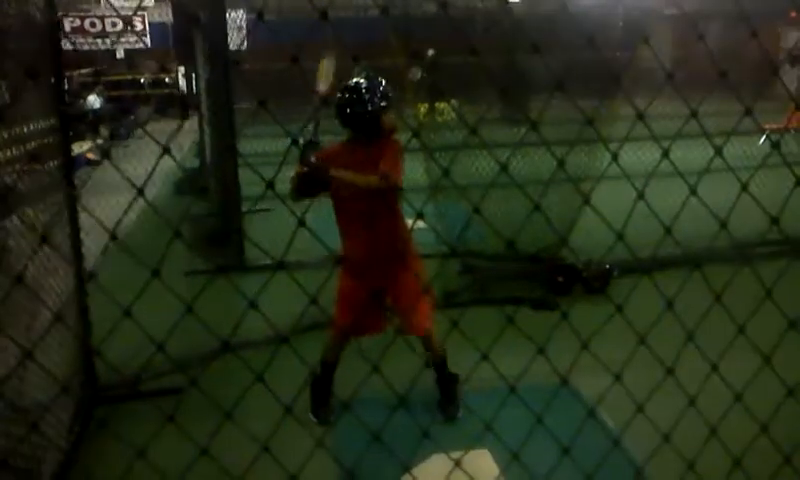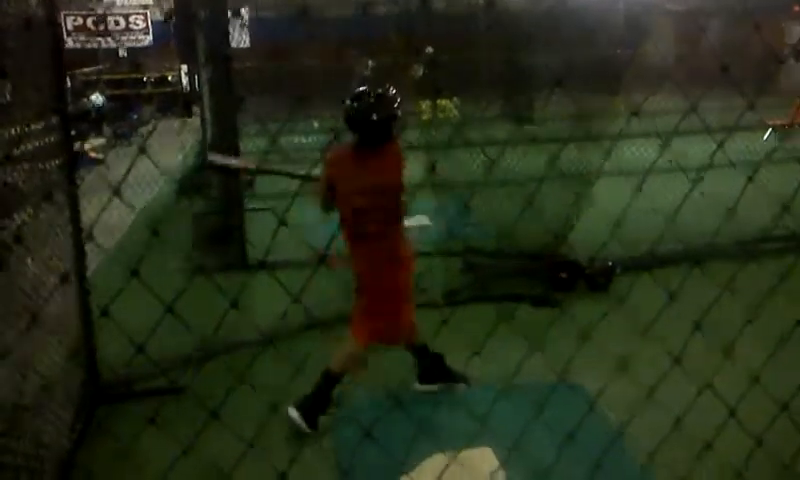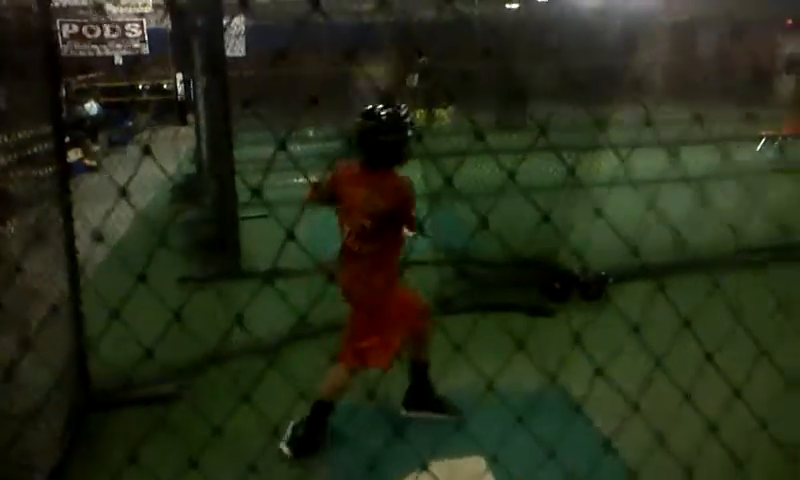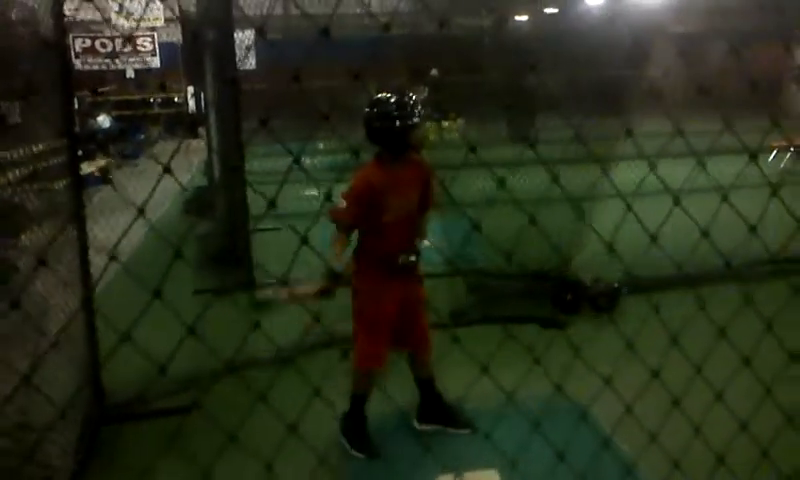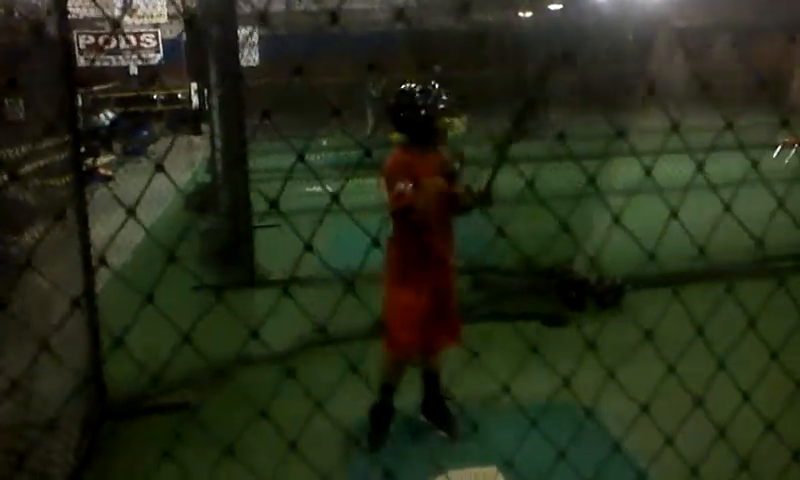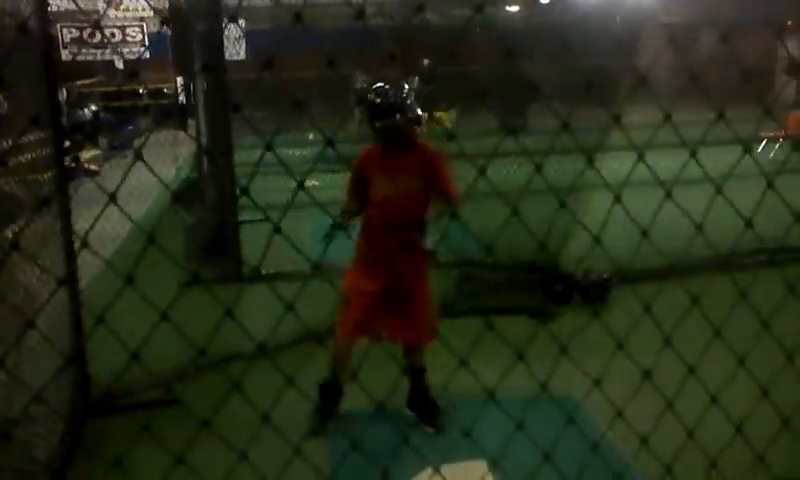
dt=0.7s
person 1, frame 1
left shoulder: (390, 148)
right shoulder: (333, 154)
left elbow: (380, 184)
right elbow: (297, 192)
left wrist: (330, 172)
right wrist: (308, 164)
left hip: (397, 256)
right hip: (358, 261)
left knee: (422, 325)
right knee: (342, 329)
left ankle: (446, 384)
right ankle: (322, 388)
person 1, frame 2
left shoulder: (336, 160)
right shoulder: (393, 156)
left elbow: (327, 204)
left hip: (363, 253)
right hip: (388, 255)
left knee: (400, 315)
right knee: (366, 331)
left ankle: (430, 368)
right ankle: (315, 401)
person 1, frame 3
left shoulder: (346, 172)
right shoulder: (399, 188)
left elbow: (317, 196)
right elbow: (413, 225)
left hip: (359, 271)
right hip: (374, 282)
left knee: (418, 316)
right knee: (354, 356)
left ankle: (420, 395)
right ankle: (310, 431)
person 1, frame 4
left shoulder: (420, 169)
right shoulder: (367, 180)
right elbow: (345, 227)
left wrist: (413, 249)
right wrist: (336, 265)
left hip: (407, 272)
right hip: (374, 276)
left knee: (419, 341)
right knee: (370, 352)
left ankle: (431, 408)
right ankle: (354, 421)
person 1, frame 5
left shoulder: (439, 158)
right shoulder: (399, 164)
left elbow: (452, 206)
right elbow: (412, 213)
left wrist: (475, 198)
right wrist: (441, 185)
left hip: (440, 262)
right hip: (409, 268)
left knee: (434, 337)
right knee: (403, 343)
left ankle: (432, 401)
right ankle: (382, 409)
person 1, frame 6
left shoulder: (429, 157)
right shoulder: (368, 159)
left elbow: (450, 199)
right elbow: (356, 199)
left wrist: (420, 219)
right wrist: (343, 218)
left hip: (410, 258)
right hip: (371, 257)
left knee: (414, 329)
right knee: (348, 328)
left ankle: (419, 394)
right ankle: (331, 393)
